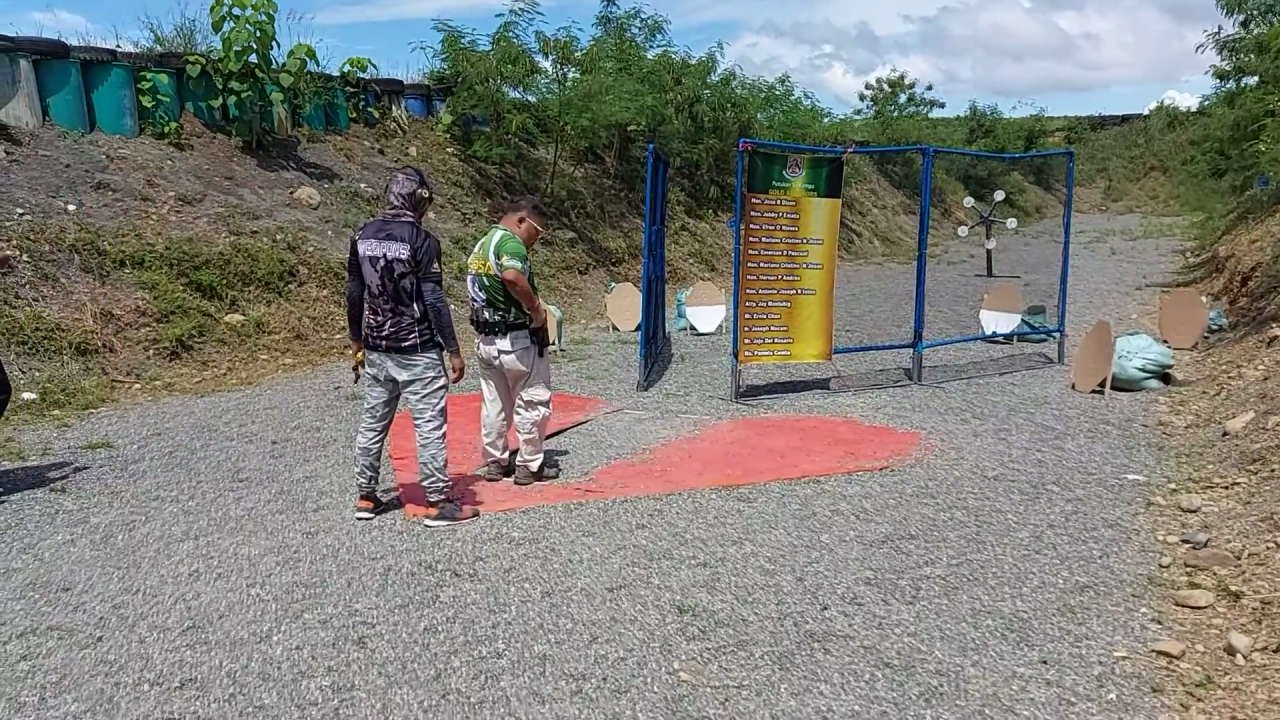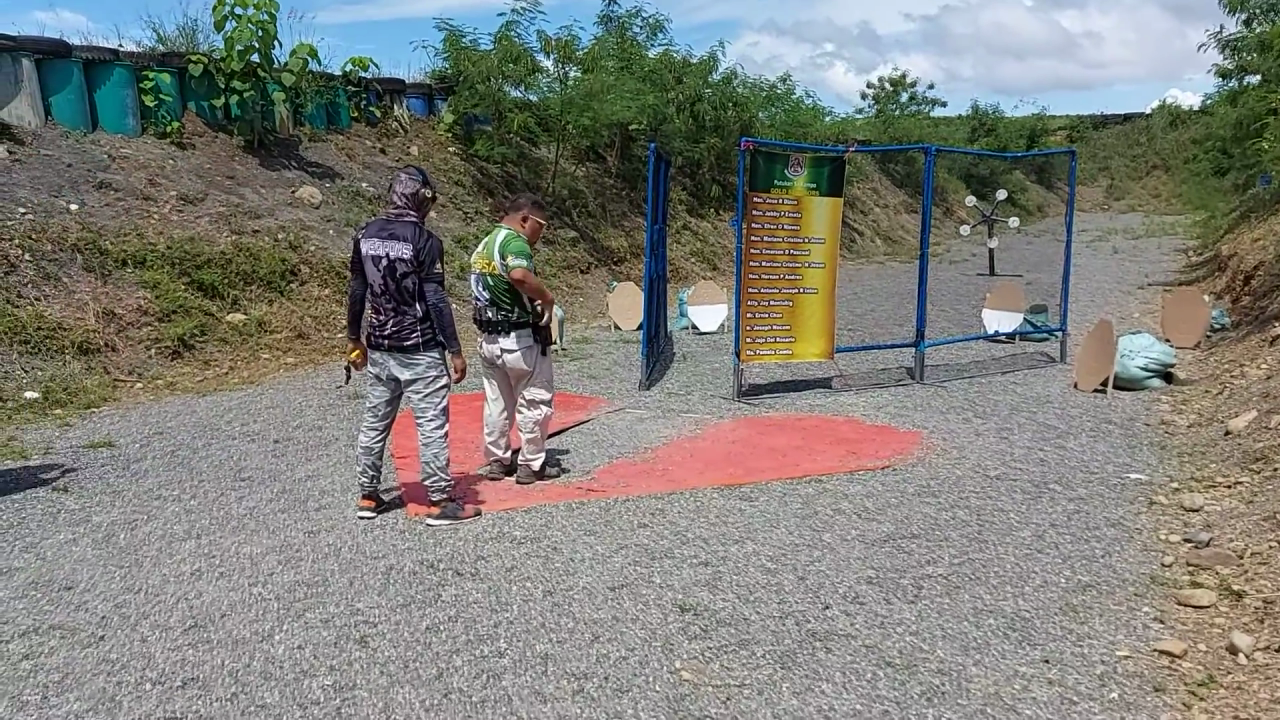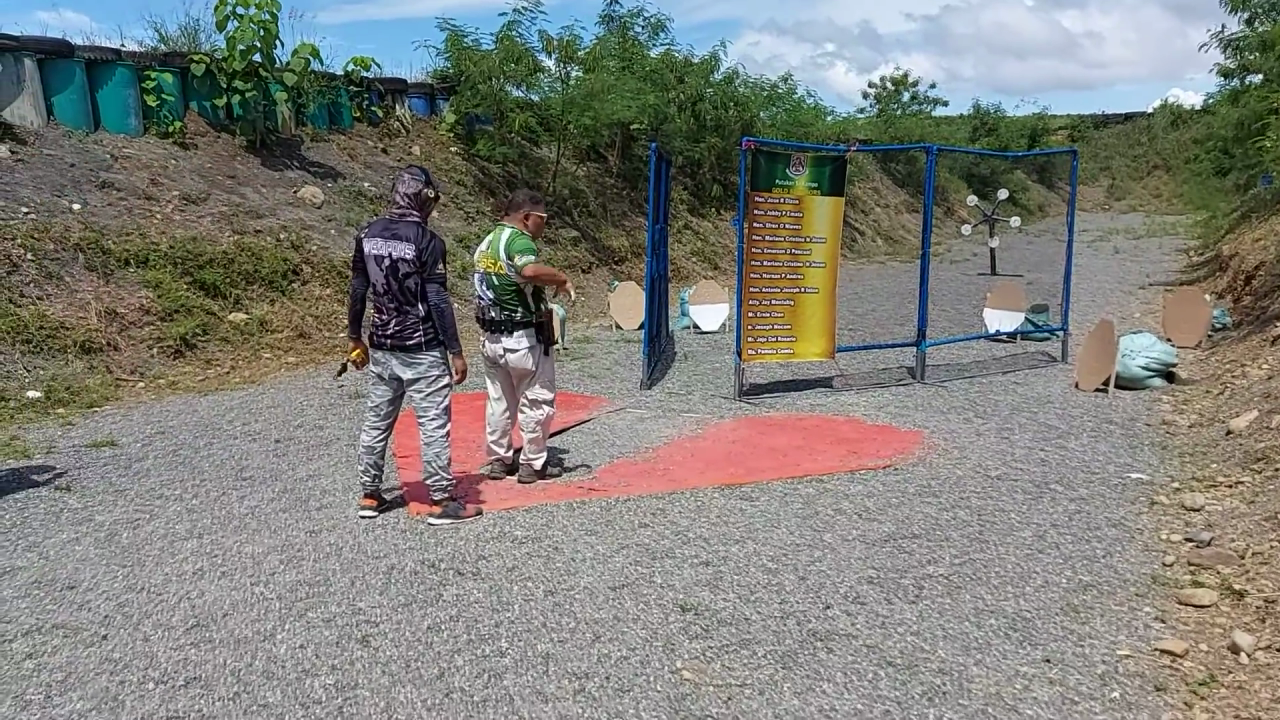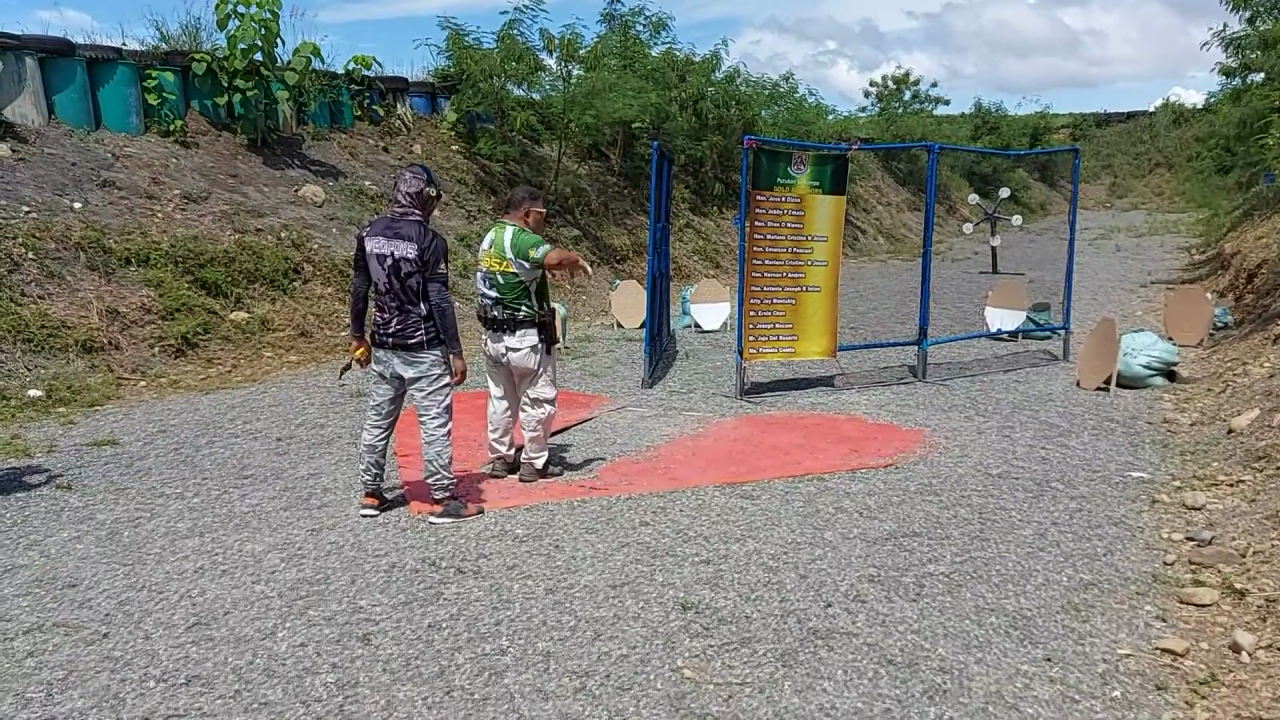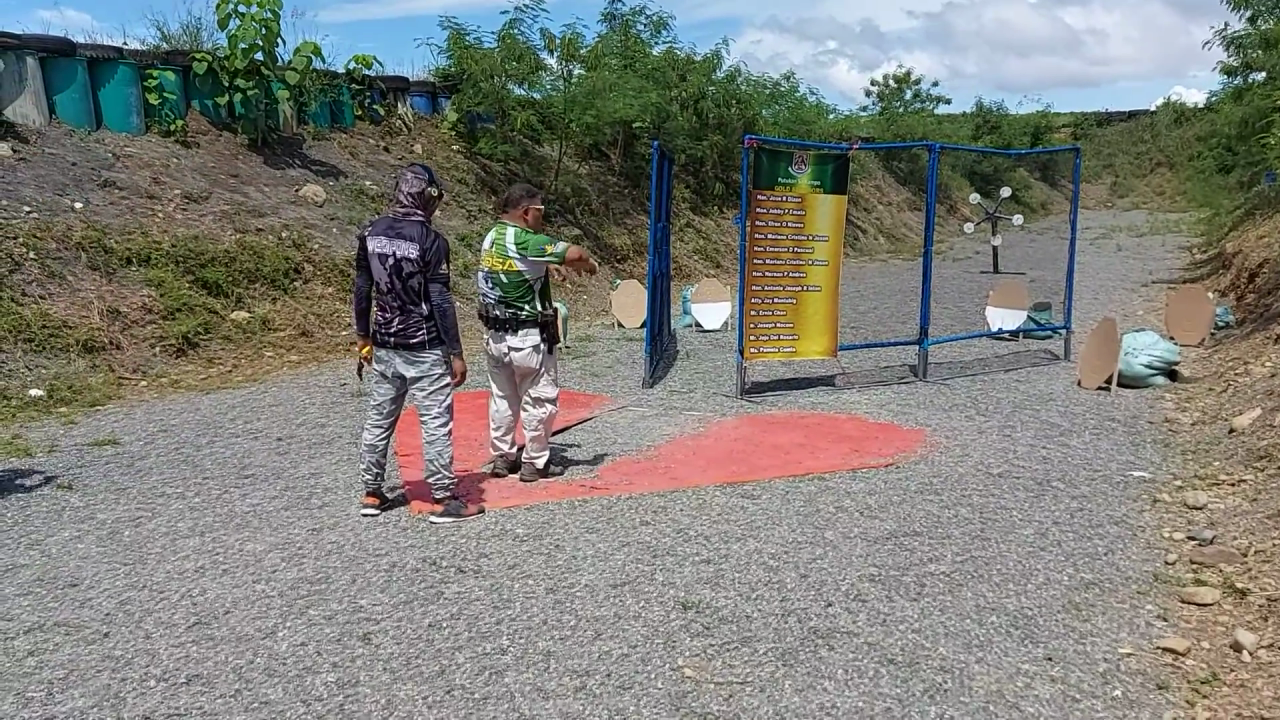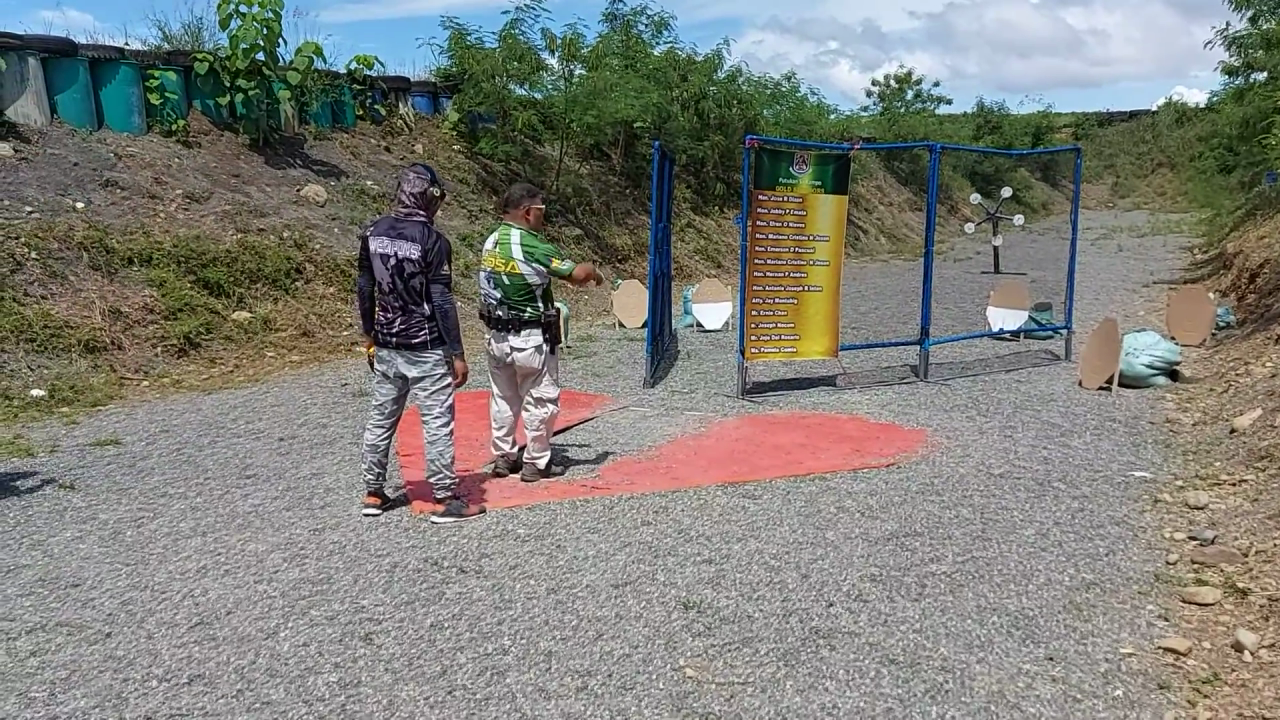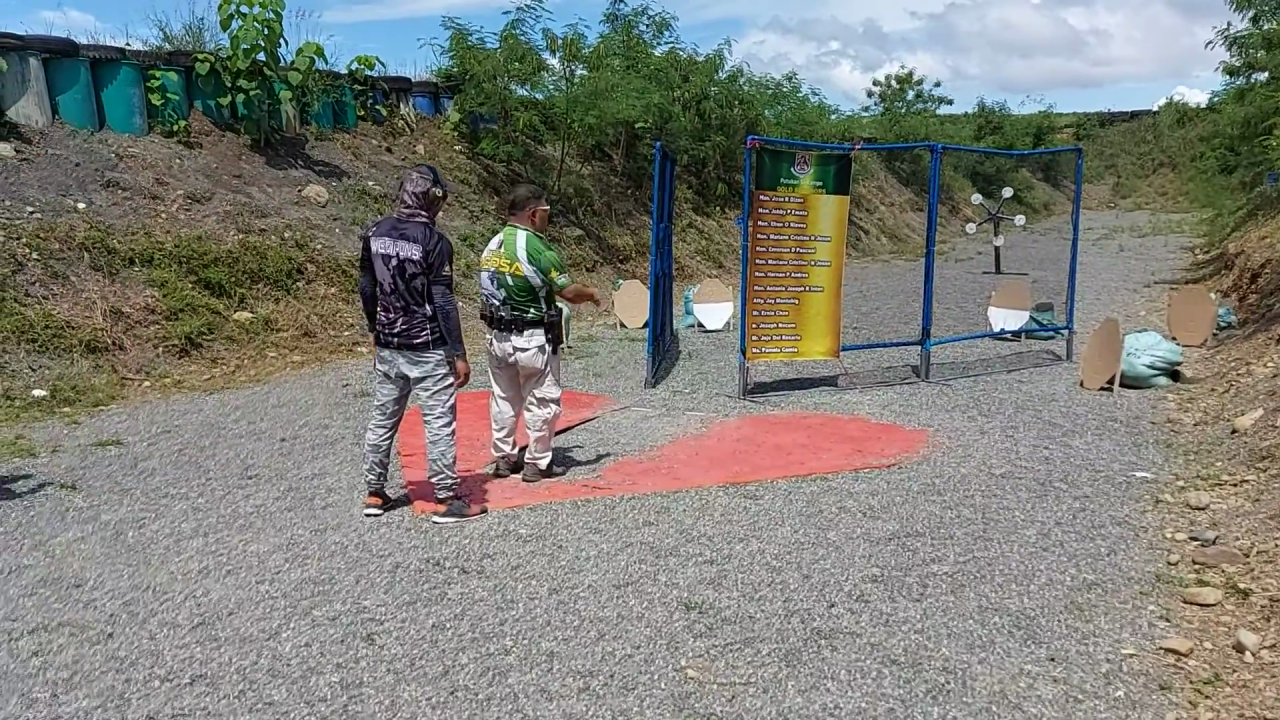
dt=0.1s
person 1, frame 1
left shoulder: (363, 236)
right shoulder: (422, 240)
left elbow: (354, 293)
right elbow: (434, 300)
left wrist: (357, 338)
right wrist: (453, 350)
left hip: (377, 348)
right hip: (417, 350)
left knee: (372, 422)
right knee: (430, 425)
left ankle: (366, 497)
right ankle: (438, 503)
person 1, frame 2
left shoulder: (365, 235)
right shoulder: (424, 241)
left elbow: (356, 292)
right elbow: (436, 301)
left wrist: (354, 338)
right wrist: (455, 351)
left hip: (379, 347)
right hip: (420, 350)
left knee: (374, 421)
right knee: (432, 424)
left ankle: (368, 497)
right ankle: (440, 502)
person 1, frame 3
left shoulder: (368, 234)
right shoulder: (427, 240)
left elbow: (358, 290)
right elbow: (438, 301)
left wrist: (355, 336)
right wrist: (456, 351)
left hip: (382, 347)
right hip: (422, 349)
left knee: (377, 421)
right knee: (434, 424)
left ankle: (370, 496)
right ankle: (442, 502)
person 1, frame 4
left shoulder: (370, 233)
right shoulder: (429, 240)
left elbow: (359, 288)
right elbow: (439, 301)
left wrist: (358, 335)
right wrist: (456, 352)
left hip: (384, 345)
right hip: (423, 348)
left knee: (378, 419)
right knee: (435, 423)
left ankle: (371, 494)
right ankle: (443, 500)
person 1, frame 5
left shoulder: (372, 232)
right shoulder: (430, 240)
left elbow: (362, 288)
right elbow: (440, 301)
left wrist: (364, 335)
right wrist: (456, 352)
left hip: (384, 345)
right hip: (424, 348)
left knee: (379, 419)
right knee: (436, 422)
left ankle: (372, 494)
right ankle: (444, 500)
person 1, frame 6
left shoulder: (374, 232)
right shoulder: (432, 241)
left elbow: (364, 288)
right elbow: (442, 302)
left wrist: (370, 334)
right wrist: (457, 354)
left hip: (387, 345)
right hip: (426, 348)
left knee: (380, 419)
right knee: (437, 422)
left ankle: (373, 494)
right ankle: (445, 500)
person 1, frame 7
left shoulder: (376, 232)
right shoulder: (434, 241)
left elbow: (367, 289)
right elbow: (443, 303)
right wrist: (459, 354)
left hip: (388, 346)
right hip: (427, 348)
left knee: (382, 419)
right knee: (439, 422)
left ankle: (374, 494)
right ankle: (447, 500)
person 2, frame 1
left shoulder: (481, 246)
right shoulder: (510, 243)
right elbow: (512, 277)
right wrist: (536, 306)
left hip: (486, 339)
right hip: (518, 339)
left knee: (494, 404)
right knee: (532, 403)
left ankle: (494, 462)
right ankle: (529, 466)
person 2, frame 2
left shoulder: (484, 245)
right shoulder: (514, 242)
right elbow: (519, 275)
right wrist: (546, 297)
left hip: (489, 338)
right hip: (521, 338)
left knee: (496, 403)
right knee: (534, 402)
left ankle: (496, 461)
right ankle: (531, 465)
person 2, frame 3
left shoulder: (488, 242)
right shoulder: (517, 241)
right elbow: (531, 270)
right wrist: (561, 278)
left hip: (492, 337)
right hip: (524, 338)
left knee: (499, 401)
right knee: (536, 402)
left ankle: (498, 461)
right ankle: (532, 465)
person 2, frame 4
left shoulder: (489, 240)
right shoulder: (523, 238)
right elbow: (554, 258)
right wrist: (577, 260)
left hip: (493, 336)
right hip: (526, 337)
left knee: (500, 399)
right knee: (537, 401)
left ankle: (499, 459)
right ankle: (534, 463)
person 2, frame 5
left shoulder: (490, 240)
right shoulder: (526, 241)
right elbow: (572, 254)
right wrist: (589, 261)
left hip: (495, 335)
right hip: (528, 337)
left knee: (502, 399)
right knee: (539, 401)
left ankle: (501, 458)
right ankle: (535, 463)
person 2, frame 6
left shoulder: (492, 241)
right shoulder: (531, 245)
right elbow: (576, 274)
right wrist: (594, 272)
left hip: (497, 336)
right hip: (530, 338)
left knee: (503, 399)
right knee: (540, 401)
left ankle: (503, 458)
right ankle: (536, 463)
person 2, frame 7
left shoulder: (493, 245)
right shoulder: (537, 248)
right elbow: (570, 291)
right wrist: (592, 294)
left hip: (497, 336)
right hip: (532, 338)
left knee: (503, 399)
right knee: (542, 402)
left ankle: (503, 459)
right ankle: (538, 463)
